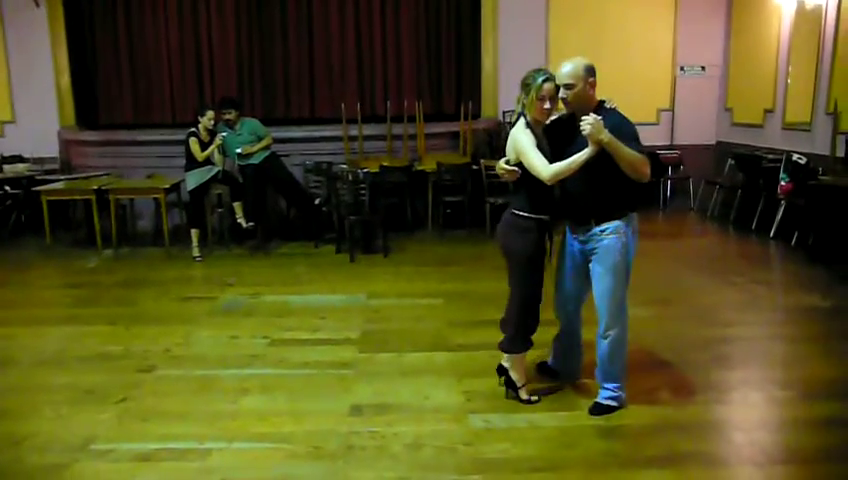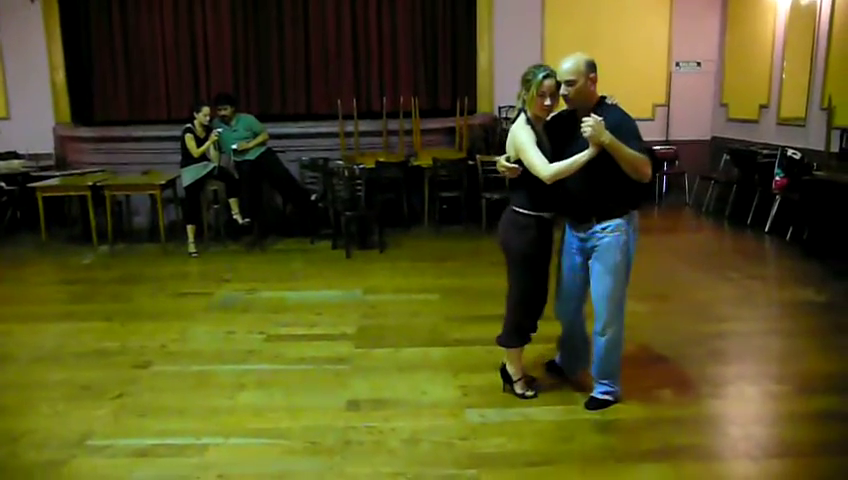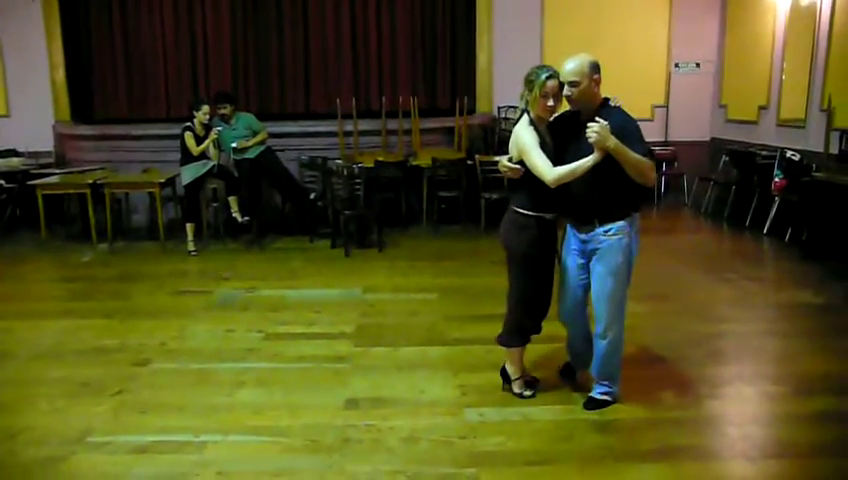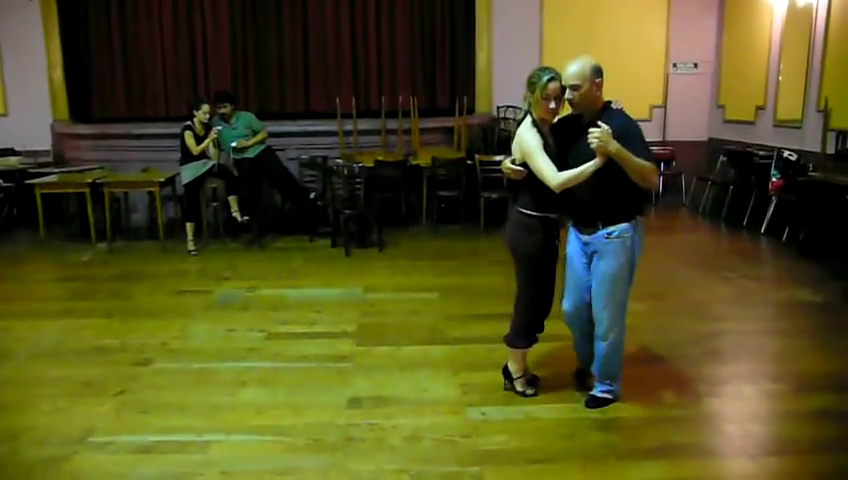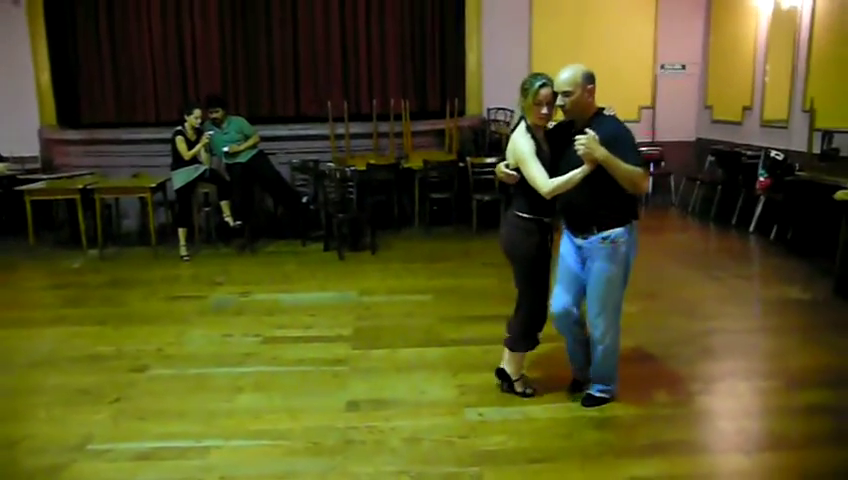
dt=0.2s
person 1, frame 1
left shoulder: (614, 122)
right shoulder: (560, 127)
left elbow: (643, 172)
left wrist: (605, 139)
right wrist: (507, 166)
left hip: (611, 231)
right hip: (575, 230)
left knee: (610, 315)
right knee: (565, 305)
left ankle: (612, 390)
right ankle: (564, 366)
person 1, frame 2
left shoulder: (616, 119)
right shoulder: (560, 123)
left elbow: (644, 173)
left wrist: (606, 140)
right wrist: (507, 163)
left hip: (611, 229)
right hip: (574, 228)
left knee: (606, 313)
right knee: (566, 306)
left ankle: (607, 386)
right ankle: (570, 362)
person 1, frame 3
left shoulder: (619, 121)
right shoulder: (563, 123)
left elbow: (649, 177)
left wrist: (611, 144)
right wrist: (510, 164)
left hip: (612, 232)
right hip: (576, 230)
left knee: (606, 315)
right knee: (570, 307)
left ankle: (605, 386)
right ankle: (579, 359)
person 1, frame 4
left shoulder: (622, 125)
right shoulder: (566, 126)
left elbow: (651, 180)
left wrist: (613, 149)
right wrist: (513, 165)
left hip: (615, 234)
right hip: (579, 231)
left knee: (607, 316)
right knee: (573, 309)
left ankle: (607, 385)
right ankle: (588, 361)
person 1, frame 5
left shoulder: (614, 131)
right shoulder: (559, 132)
left elbow: (639, 185)
left wrist: (602, 155)
right wrist: (508, 169)
left hip: (609, 237)
right hip: (573, 235)
left knee: (602, 318)
right knee: (562, 308)
left ankle: (603, 385)
right ankle: (585, 367)
person 2, frame 1
left shoulder: (544, 129)
right shoulder: (522, 134)
right elbow: (548, 174)
right wrist: (591, 149)
left hip: (534, 226)
right hip: (521, 227)
left knee: (525, 299)
right knee: (524, 301)
left ankle: (508, 364)
right ankle: (517, 380)
person 2, frame 2
left shoulder: (546, 126)
right shoulder: (522, 131)
right elbow: (547, 173)
right wrist: (591, 150)
left hip: (540, 224)
right hip: (521, 225)
left knee: (535, 298)
right knee: (522, 299)
left ankle: (512, 366)
right ankle: (514, 375)
person 2, frame 3
left shoulder: (549, 126)
right shoulder: (525, 133)
right elbow: (552, 177)
right wrist: (596, 155)
left hip: (542, 225)
right hip: (523, 226)
left knee: (539, 298)
right knee: (523, 299)
left ankle: (516, 368)
right ankle: (513, 373)
person 2, frame 4
left shoulder: (552, 128)
right shoulder: (528, 135)
right elbow: (555, 181)
right wrist: (599, 160)
left hip: (543, 225)
right hip: (528, 226)
left knee: (540, 298)
right knee: (532, 298)
left ankle: (517, 367)
right ankle: (515, 372)
person 2, frame 5
left shoulder: (546, 133)
right shoulder: (522, 140)
right elbow: (546, 188)
right wrist: (588, 166)
left hip: (534, 227)
right hip: (524, 230)
left knee: (532, 299)
right knee: (533, 301)
left ankle: (508, 365)
right ankle: (512, 373)
person 3, frame 1
left shoulder: (212, 133)
right shoulder: (192, 135)
left elbow: (217, 159)
right elbow: (200, 157)
right wrist: (214, 145)
left hip: (210, 168)
right hip: (195, 173)
left knee: (235, 182)
right knee: (197, 209)
left ankle: (240, 217)
right ankle: (195, 247)
person 3, frame 2
left shoulder: (208, 129)
right shoulder: (188, 131)
left elbow: (213, 155)
right elbow: (196, 153)
right wrist: (210, 141)
left hip: (206, 164)
right hip: (191, 169)
left knee: (231, 178)
right knee: (193, 205)
left ankle: (236, 214)
right ankle: (191, 243)
person 3, frame 3
left shoulder: (208, 128)
right shoulder: (188, 129)
left elbow: (212, 154)
right elbow: (195, 152)
right wrist: (210, 140)
left hip: (205, 163)
right hip: (190, 167)
left knee: (230, 177)
right knee: (192, 203)
left ankle: (235, 212)
right ankle: (190, 241)
person 3, frame 4
left shoulder: (207, 127)
right shoulder: (188, 128)
left elbow: (211, 152)
right elbow: (195, 151)
right wrist: (209, 139)
left hip: (205, 162)
right hip: (190, 167)
left knee: (231, 176)
right knee: (192, 202)
left ankle: (235, 212)
right ankle: (190, 240)
person 3, frame 5
left shoulder: (199, 132)
right shoulder: (179, 133)
left elbow: (203, 158)
right elbow: (186, 156)
right wrist: (201, 144)
left hip: (196, 167)
right hip: (181, 171)
left knee: (223, 181)
right knee: (184, 207)
left ankle: (227, 216)
right ankle: (182, 246)
person 4, frame 1
left shoulder: (251, 123)
right shoulder: (220, 129)
left elbow: (269, 139)
left wrist: (253, 149)
left hip: (266, 158)
right hip: (247, 167)
left knee: (289, 185)
right knee: (254, 202)
left ankle: (314, 213)
right ankle: (265, 233)
person 4, frame 2
left shoulder: (247, 119)
right shoulder: (216, 125)
left elbow: (265, 134)
left wrist: (249, 144)
left hip: (262, 154)
right hip: (243, 163)
left knee: (285, 181)
right knee: (251, 198)
left ankle: (310, 208)
right ankle: (261, 229)
person 4, frame 3
left shoulder: (246, 118)
right shoulder: (216, 124)
left elbow: (264, 133)
left wrist: (249, 143)
left hip: (261, 153)
right hip: (243, 161)
left knee: (284, 179)
right knee: (250, 195)
left ankle: (308, 207)
right ankle: (259, 227)
person 4, frame 4
left shoulder: (246, 117)
right shoulder: (216, 123)
left elbow: (264, 133)
left wrist: (249, 142)
left hip: (261, 152)
right hip: (242, 160)
left knee: (284, 179)
right knee: (250, 195)
left ankle: (308, 206)
right ankle: (258, 227)
person 4, frame 5
left shoulder: (238, 121)
right shoulder: (207, 128)
left elbow: (256, 137)
left wrist: (240, 147)
left hip: (253, 156)
right hip: (234, 165)
left knee: (276, 182)
right knee: (241, 199)
left ankle: (301, 209)
right ankle: (250, 231)
